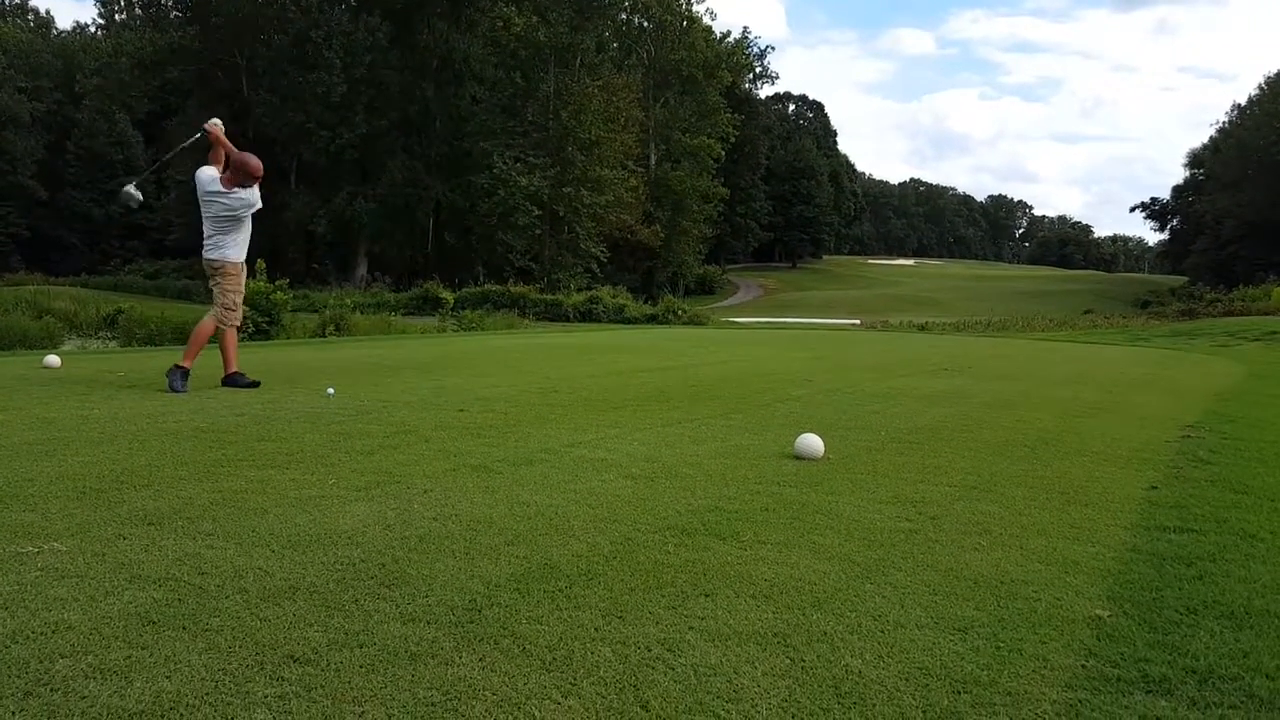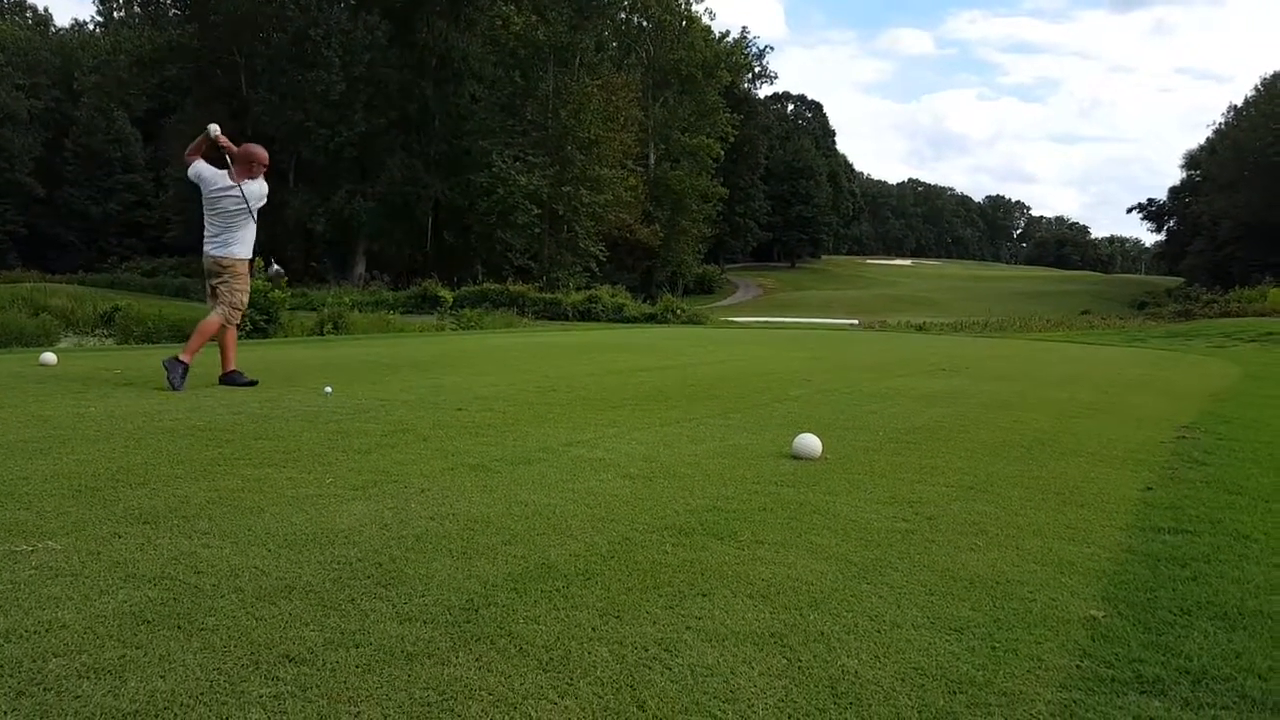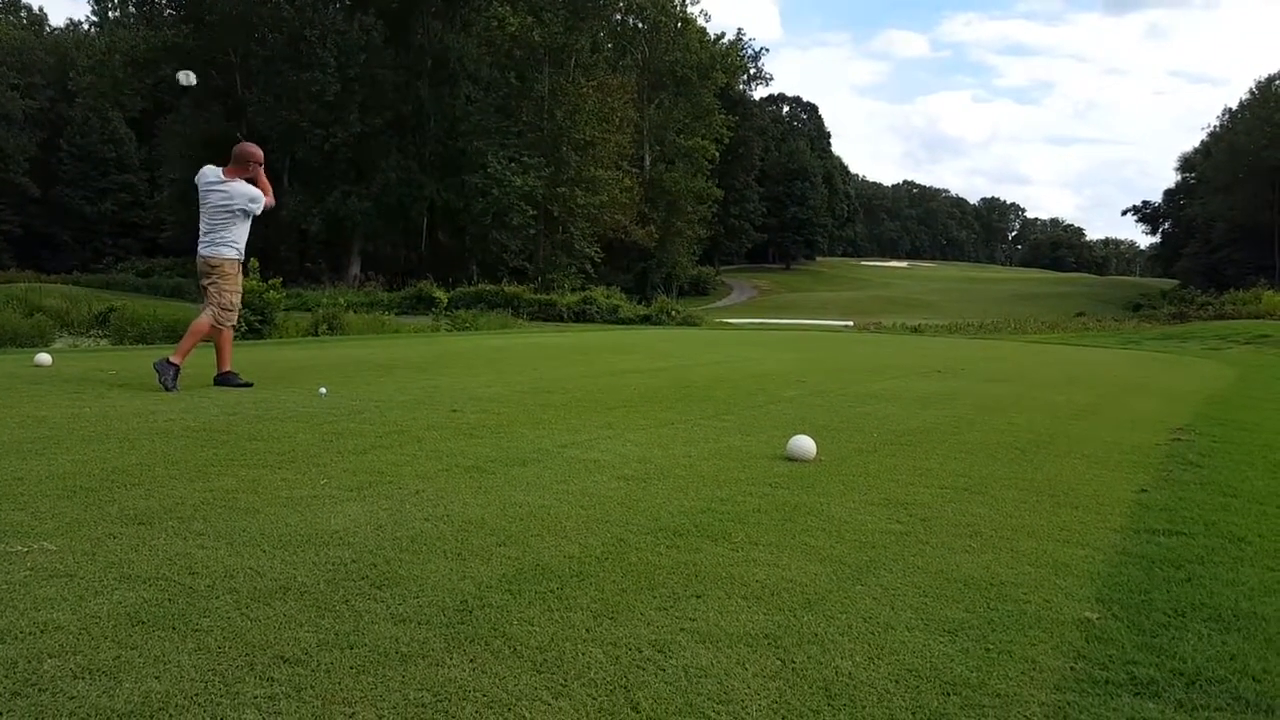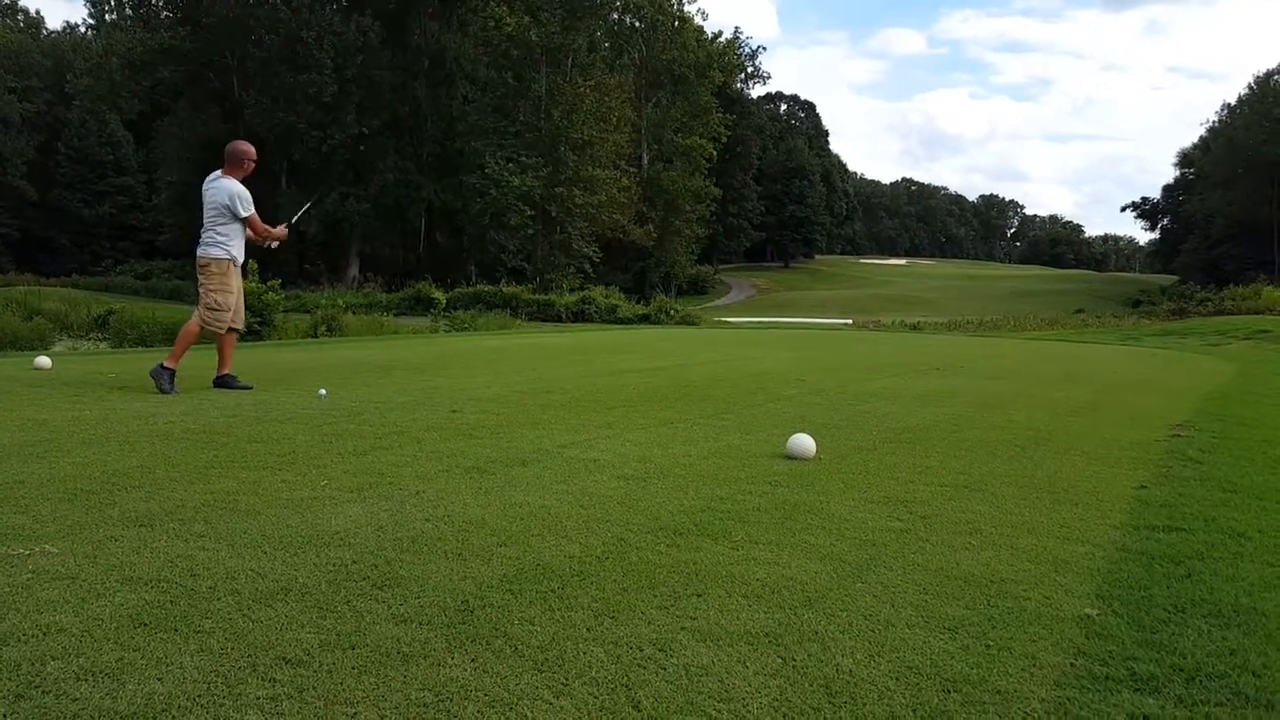
dt=0.3s
person 1, frame 1
left shoulder: (204, 177)
right shoulder: (247, 198)
left elbow: (217, 167)
left wrist: (217, 140)
right wrist: (222, 139)
left hip: (214, 257)
right hip: (229, 263)
left knee: (230, 317)
right knee: (218, 315)
left ankle: (231, 372)
right ankle: (182, 368)
person 1, frame 2
left shoulder: (209, 177)
right shoulder: (257, 190)
left elbow: (190, 156)
right elbow: (258, 176)
left wrist: (207, 137)
right wrist: (232, 148)
left hip: (212, 256)
right hip: (235, 262)
left knee: (229, 315)
right knee: (224, 313)
left ankle: (229, 371)
right ankle: (181, 360)
person 1, frame 3
left shoulder: (207, 174)
right shoulder: (247, 193)
right elbow: (269, 201)
left wrist: (254, 178)
right wrist: (262, 177)
left hip: (209, 256)
right hip: (225, 261)
left knee: (227, 317)
right knee: (215, 314)
left ankle: (224, 372)
right ankle: (171, 362)
person 1, frame 4
left shoulder: (213, 179)
right shoulder: (237, 191)
right elbow: (258, 229)
left wrist: (259, 237)
right wrist: (276, 234)
left hip: (223, 260)
right hip: (219, 261)
left knee: (232, 319)
right knee: (206, 316)
left ankle: (224, 374)
right ankle: (167, 367)
